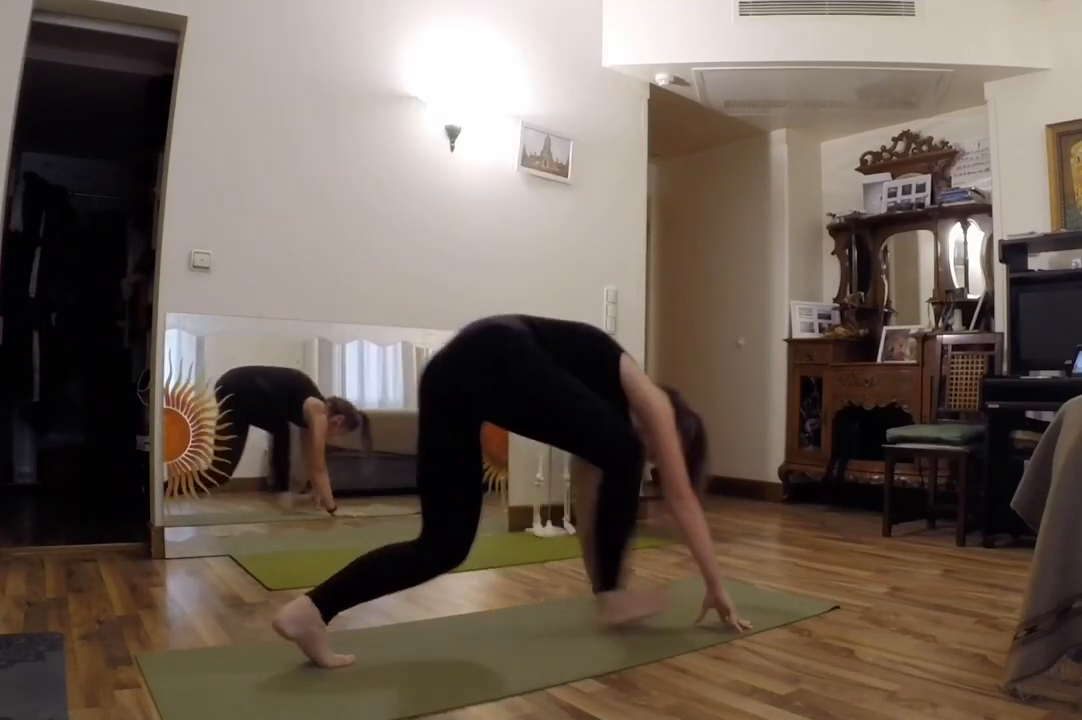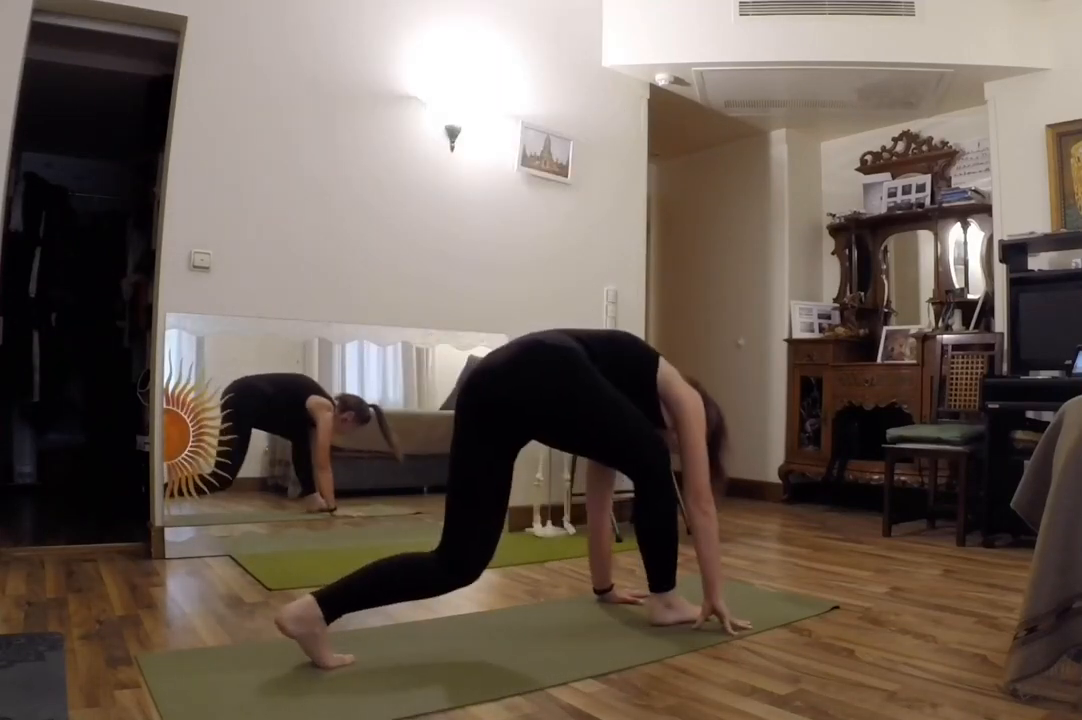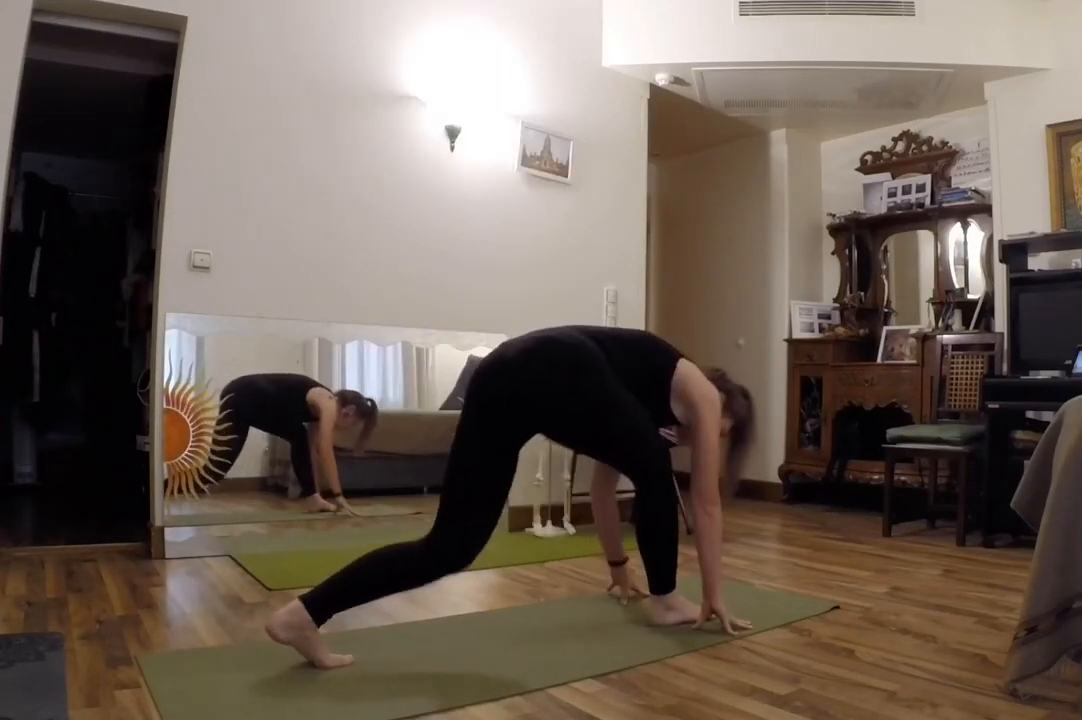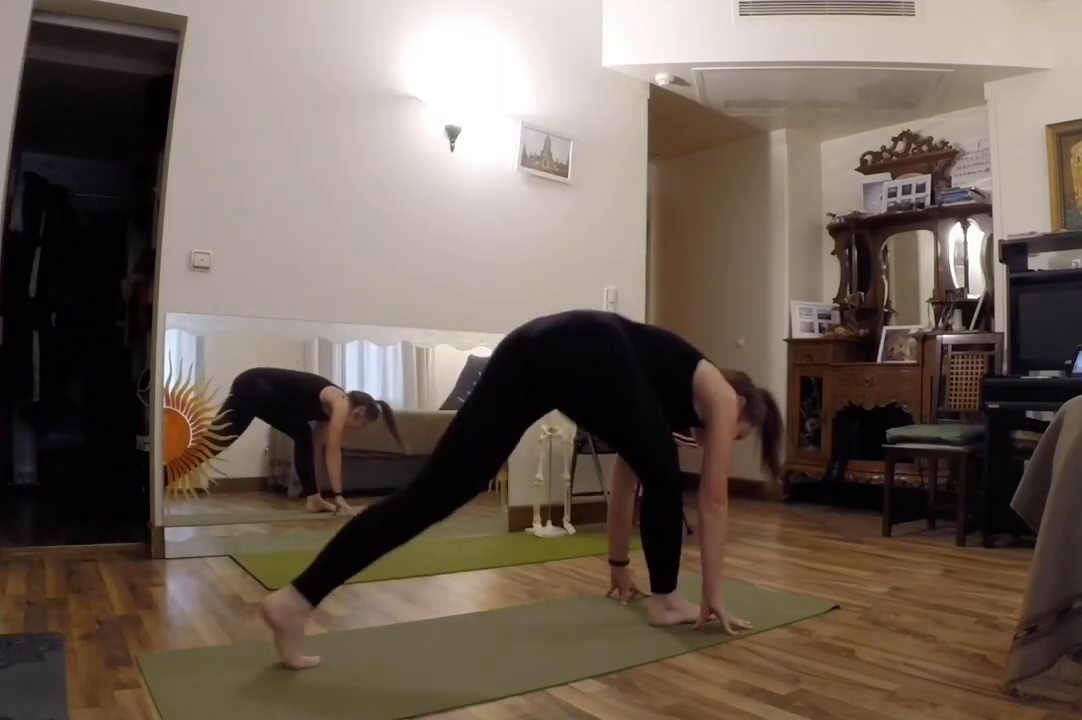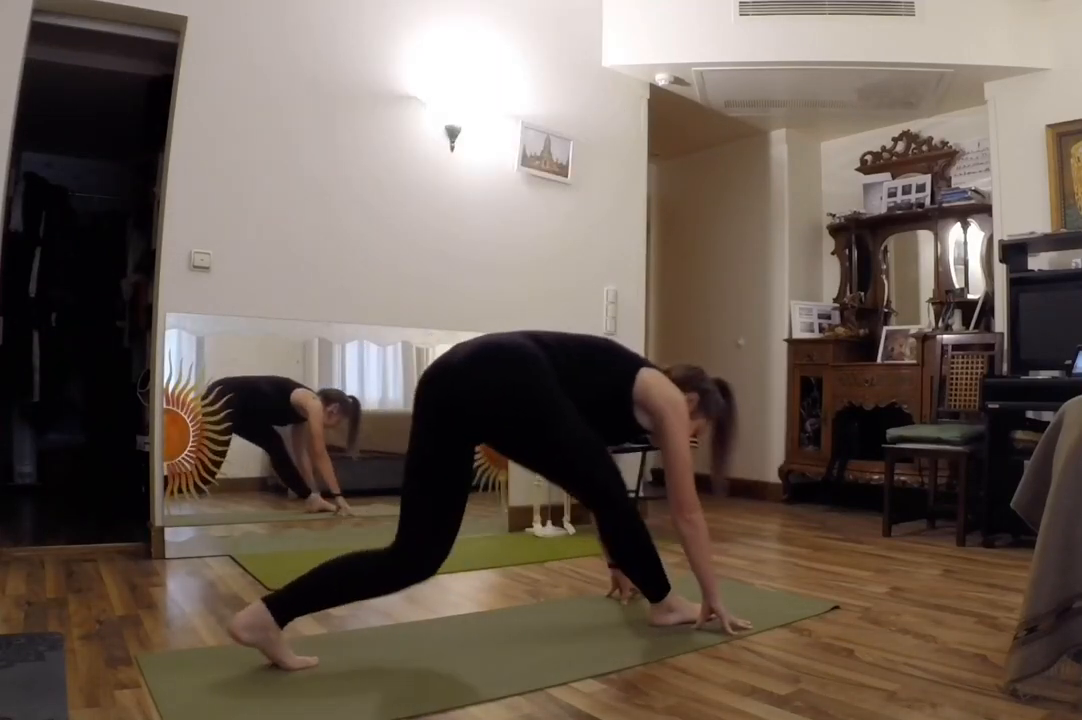
dt=0.5s
person 1, frame 1
left shoulder: (605, 415)
right shoulder: (649, 401)
left elbow: (593, 500)
right elbow: (682, 498)
left wrist: (600, 582)
right wrist: (716, 589)
left hip: (449, 369)
right hip: (498, 360)
left knee: (443, 544)
right knee: (620, 461)
left ankle: (310, 611)
right ankle: (616, 598)
person 1, frame 2
left shoulder: (621, 421)
right shoulder: (684, 399)
left elbow: (599, 501)
right elbow: (700, 501)
left wrist: (604, 585)
right wrist: (714, 597)
left hip: (488, 382)
right hip: (549, 378)
left knee: (458, 562)
right knee: (652, 471)
left ankle: (314, 610)
right ankle: (664, 600)
person 1, frame 3
left shoulder: (661, 385)
right shoulder: (701, 394)
left elbow: (603, 485)
right elbow: (706, 503)
left wrist: (618, 566)
right wrist: (714, 598)
left hip: (500, 370)
right hip: (560, 375)
left knee: (450, 546)
right knee: (653, 473)
left ankle: (304, 614)
right ankle: (665, 601)
person 1, frame 4
left shoulder: (677, 388)
right shoulder: (720, 395)
left elbow: (623, 483)
right elbow: (713, 502)
left wrist: (619, 565)
right wrist: (714, 599)
left hip: (532, 345)
right hip: (585, 353)
left knee: (433, 493)
right knee: (662, 476)
left ankle: (294, 599)
right ankle: (665, 601)
person 1, frame 5
left shoulder: (631, 388)
right shoulder: (666, 398)
left elbow: (593, 478)
right elbow: (686, 509)
left wrist: (620, 566)
right wrist: (713, 599)
left hip: (449, 376)
right hip: (506, 382)
left knee: (415, 556)
right knee: (606, 494)
left ankle: (266, 616)
right ankle: (664, 603)
person 2, frame 1
left shoulder: (312, 409)
right shoulder: (319, 413)
left elbow: (313, 461)
right elbow: (319, 467)
left wrist: (320, 498)
right wrist: (332, 508)
left hip: (242, 389)
right hip: (235, 391)
left knee: (281, 432)
right knee: (224, 467)
person 2, frame 2
left shoulder: (321, 407)
right shoulder: (326, 412)
left elbow: (315, 459)
right elbow: (322, 465)
left wrist: (316, 497)
right wrist: (332, 507)
left hip: (252, 402)
right hip: (240, 400)
left knee: (301, 436)
right knee: (224, 477)
left ankle: (311, 499)
person 2, frame 3
left shoulder: (319, 409)
right shoulder: (329, 403)
left elbow: (313, 450)
right elbow: (325, 452)
left wrist: (314, 495)
right wrist: (338, 496)
left hip: (254, 403)
right hip: (239, 398)
left knee: (298, 436)
right knee: (219, 468)
left ankle: (311, 499)
person 2, frame 4
left shoulder: (330, 407)
right shoulder: (341, 403)
left elbow: (323, 447)
right elbow: (332, 451)
left wrist: (314, 496)
right wrist: (338, 496)
left hip: (262, 394)
right hip: (250, 388)
left knee: (302, 434)
left ankle: (313, 499)
person 2, frame 5
left shoulder: (304, 409)
right shoulder: (313, 404)
left elbow: (301, 452)
right elbow: (319, 455)
left wrist: (313, 495)
right wrist: (338, 496)
right hip: (224, 396)
left knee: (274, 444)
left ankle: (310, 500)
